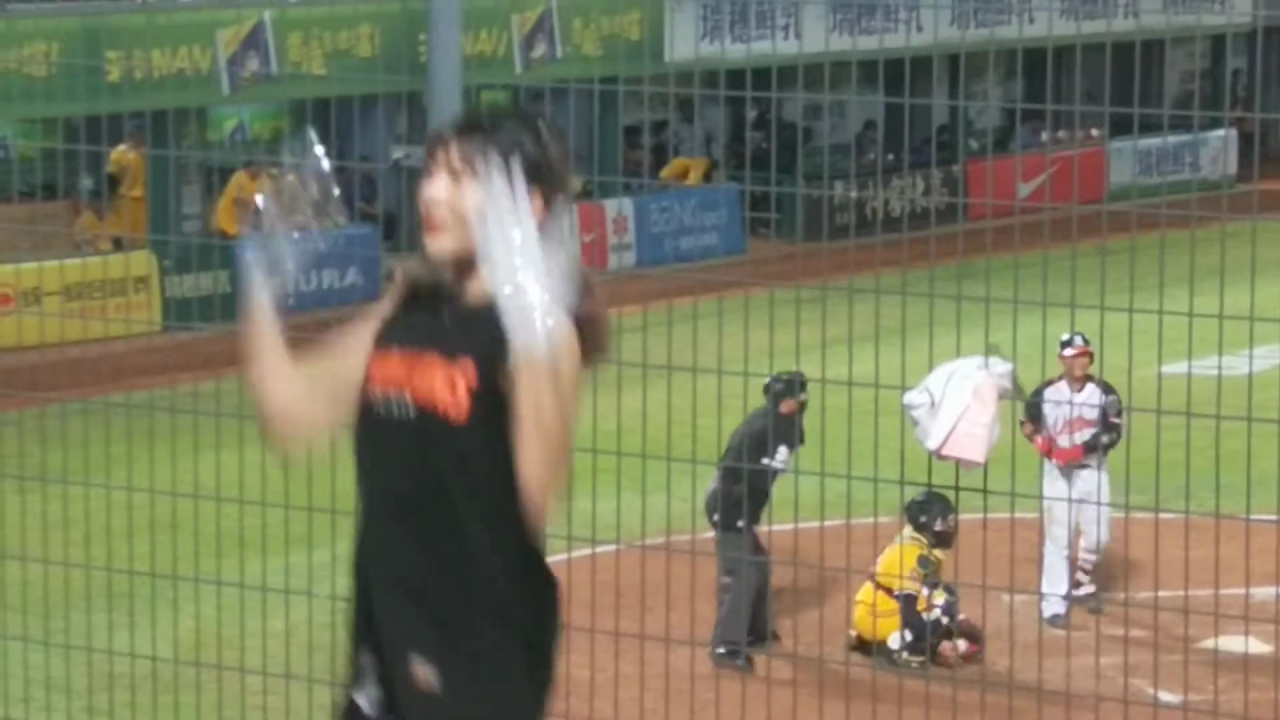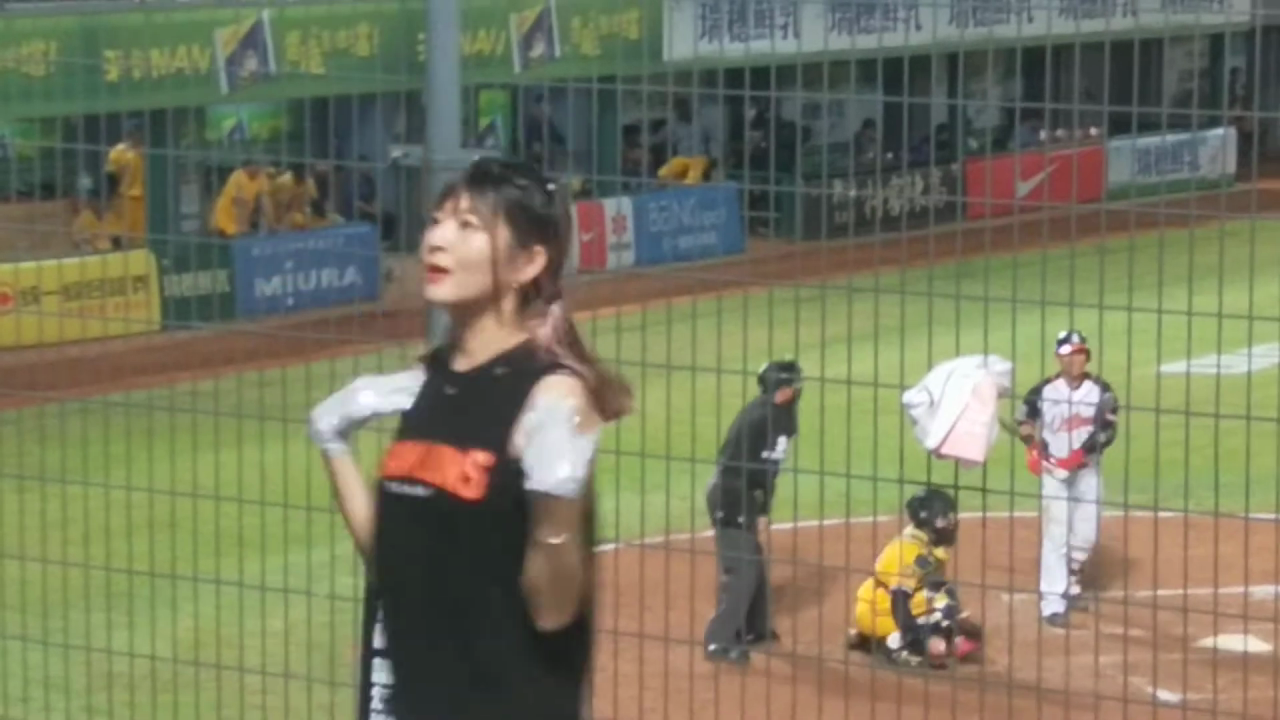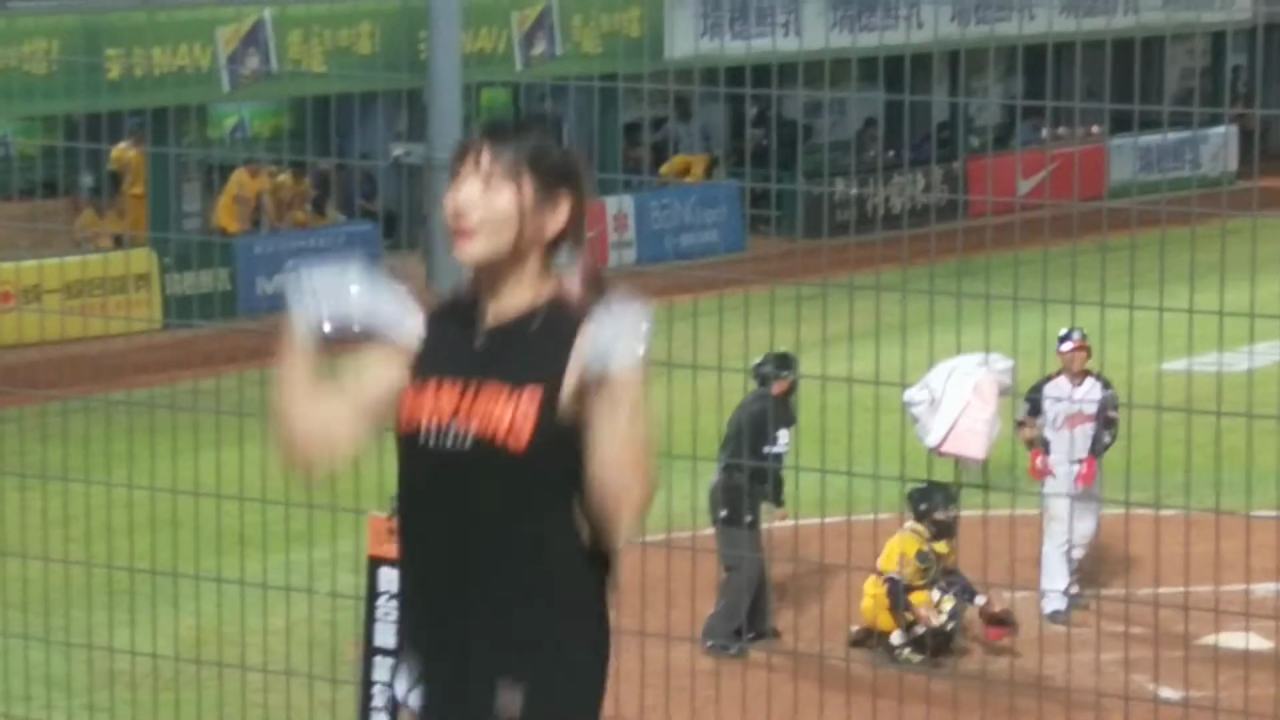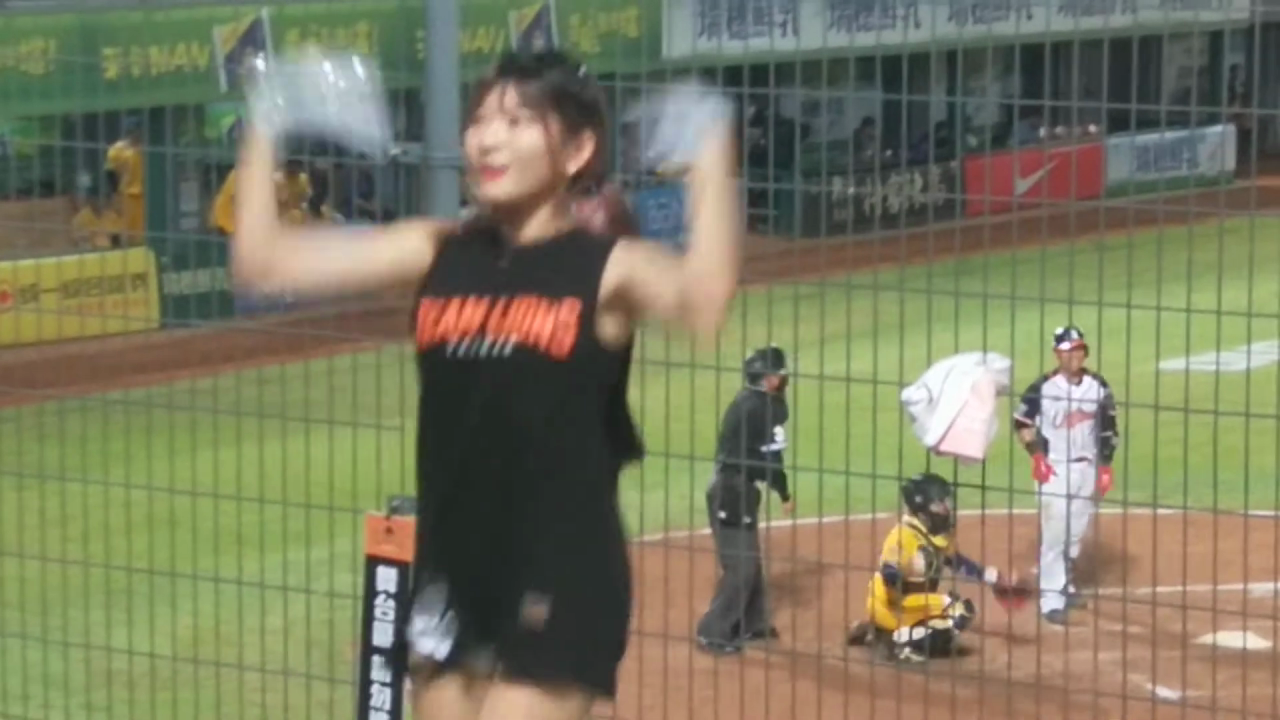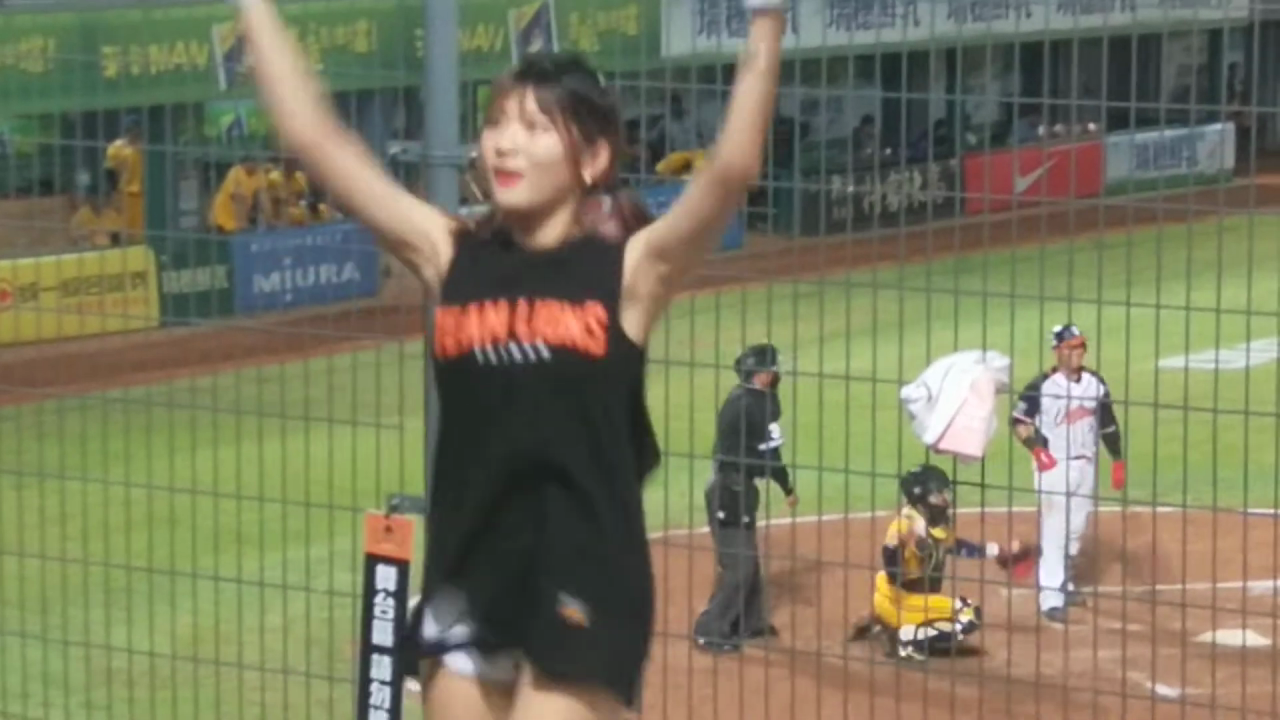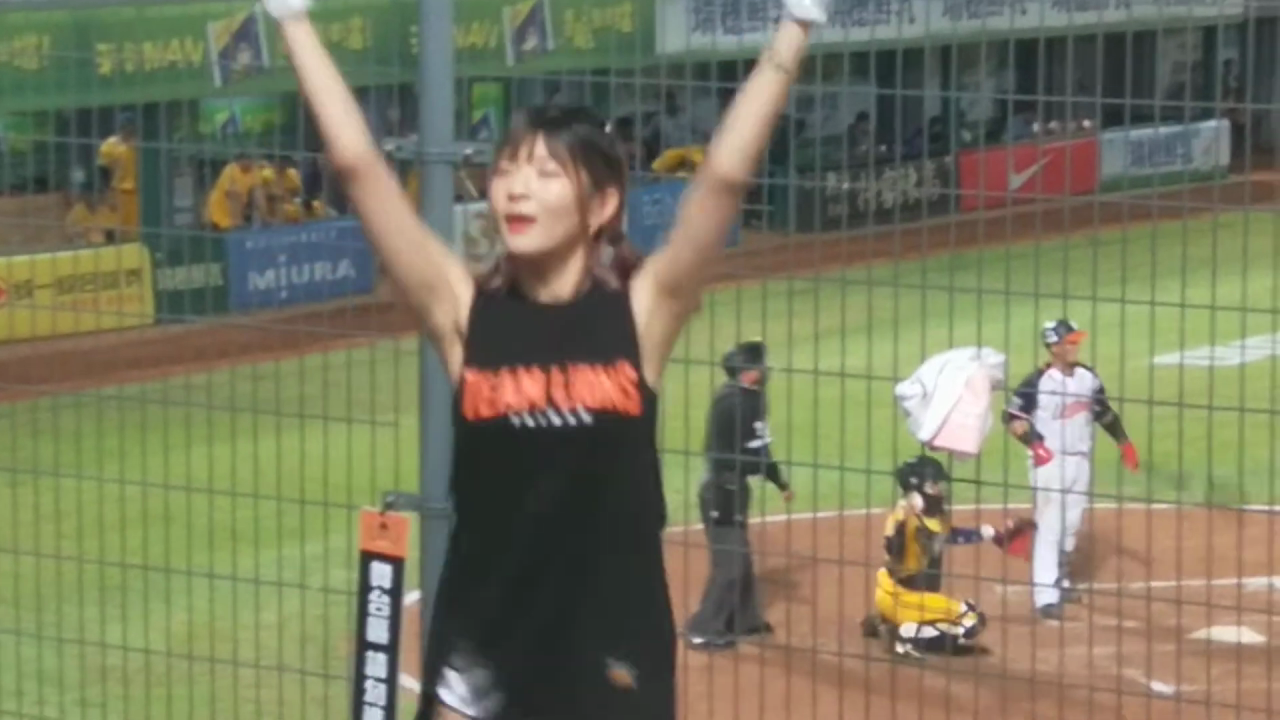
dt=0.1s
person 1, frame 1
left shoulder: (540, 332)
right shoulder: (405, 309)
left elbow: (540, 498)
right elbow: (287, 408)
left wrist: (537, 328)
right wrist: (261, 282)
left hip: (479, 643)
right hip: (392, 630)
person 1, frame 2
left shoulder: (551, 394)
right shoulder: (428, 381)
left elbow: (553, 610)
right elbow: (384, 544)
left wrist: (559, 494)
right wrist: (333, 441)
person 1, frame 3
left shoulder: (582, 345)
right shoulder: (429, 333)
left elbow: (621, 517)
right elbow: (312, 446)
left wrist: (619, 377)
right wrist: (304, 325)
left hip: (536, 652)
right hip: (436, 644)
person 1, frame 4
left shoulder: (610, 266)
right shoulder: (440, 253)
left elbow: (706, 306)
right elbow: (260, 264)
left wrist: (710, 154)
right wrist: (266, 121)
left hip: (563, 584)
right hip: (453, 578)
person 1, frame 5
left shoulder: (629, 269)
right shoulder: (449, 255)
left elbow: (732, 173)
right elbow: (311, 139)
left hip: (587, 584)
right hip: (469, 572)
person 1, frame 6
left shoulder: (642, 310)
right shoulder: (459, 308)
left elbow: (725, 175)
right elbow: (355, 163)
left hip: (613, 644)
right hip: (482, 641)
person 2, frame 1
left shoulder: (762, 418)
right shoulder: (779, 428)
right elbow: (763, 479)
right wrist: (753, 518)
left hip: (726, 496)
right hip: (732, 501)
left knee: (757, 565)
right knee: (741, 573)
left ankle: (755, 630)
right ankle: (727, 645)
person 2, frame 2
left shoulder: (758, 408)
right shoulder: (776, 418)
right elbow: (767, 470)
right wrist: (763, 509)
left hip: (726, 491)
right hip: (733, 496)
left knee: (753, 562)
right knee: (740, 569)
left ankle: (753, 627)
right ankle: (721, 640)
person 2, frame 3
left shoulder: (753, 402)
right shoulder: (773, 410)
right elbow: (773, 462)
right wrist: (779, 502)
left hip: (729, 487)
right hip: (738, 491)
left knee: (753, 561)
right knee: (744, 566)
left ankle: (755, 626)
right ankle: (718, 635)
person 2, frame 4
left shoulder: (745, 399)
right shoulder: (766, 407)
right elbow: (772, 459)
right wrist: (785, 495)
left hip: (727, 487)
right hip: (736, 491)
left knee: (749, 560)
right knee: (740, 565)
left ankle: (752, 624)
right ankle: (714, 632)
person 2, frame 5
left shoulder: (738, 397)
right shoulder: (758, 405)
right elbow: (769, 455)
right wrist: (788, 489)
left hip: (725, 485)
right hip: (734, 489)
left knee: (746, 558)
right knee: (737, 563)
left ankle: (750, 622)
right ankle: (710, 630)
person 2, frame 6
left shoulder: (727, 394)
right shoulder: (745, 403)
right elbow: (759, 454)
right wrist: (782, 484)
left hip: (719, 484)
right hip: (727, 488)
left knee: (738, 556)
right knee: (730, 562)
left ankle: (745, 619)
right ankle: (704, 630)
person 3, frame 1
left shoulder: (1105, 393)
right shoulder: (1046, 392)
left elbow: (1113, 434)
right elbow: (1028, 423)
left wrist: (1079, 451)
right wrist: (1039, 439)
left hip: (1092, 471)
right hip: (1057, 473)
left knee: (1097, 534)
right knee: (1057, 538)
left ankle: (1082, 585)
right ankle: (1054, 603)
person 3, frame 2
left shoulder: (1101, 390)
right shoulder: (1044, 390)
left elbow: (1108, 431)
right elbow: (1024, 423)
left wrist: (1079, 454)
right wrist: (1032, 448)
left hip: (1088, 470)
right hip: (1054, 472)
left knee: (1086, 533)
right knee: (1055, 537)
left ankle: (1070, 586)
right ankle: (1052, 602)
person 3, frame 3
left shoulder: (1102, 387)
right shoulder: (1044, 388)
left elbow: (1109, 429)
right elbow: (1025, 423)
left wrist: (1093, 462)
right wrist: (1035, 452)
left hip: (1088, 469)
right hip: (1055, 469)
left knee: (1083, 533)
right knee: (1056, 534)
left ankle: (1068, 584)
right ankle: (1053, 599)
person 3, frame 4
left shoulder: (1098, 386)
right shoulder: (1042, 387)
left elbow: (1109, 429)
right elbow: (1022, 424)
left wrist: (1105, 466)
right wrist: (1036, 456)
left hip: (1087, 467)
right hip: (1054, 469)
left knee: (1077, 532)
right knee: (1054, 534)
left ankle: (1065, 584)
right ankle: (1051, 598)
person 3, frame 5
left shoulder: (1095, 382)
right shoulder: (1042, 385)
left elbow: (1107, 422)
right elbow: (1018, 421)
left wrist: (1118, 460)
right wrist: (1036, 449)
left hip: (1085, 464)
right hip: (1053, 466)
left knee: (1075, 529)
right knee: (1053, 531)
left ankle: (1064, 583)
right ankle: (1050, 597)
person 3, frame 6
left shoulder: (1088, 377)
right shoulder: (1037, 381)
left elbow: (1103, 412)
right elbow: (1012, 418)
left wrist: (1124, 442)
right wrist: (1033, 444)
left hip: (1081, 460)
right hip: (1050, 462)
left knee: (1071, 526)
right knee: (1049, 527)
left ankle: (1060, 580)
right ankle: (1046, 594)
person 4, frame 1
left shoulder: (930, 547)
right shoulder: (913, 553)
left elbow: (936, 587)
right elbow: (908, 607)
left wrist: (959, 619)
right wrist: (940, 643)
left hip: (884, 608)
right hip: (874, 615)
right knee: (942, 599)
left ankle: (868, 639)
right ankle: (895, 648)
person 4, frame 2
left shoulder: (933, 546)
right shoulder: (912, 551)
left elbow: (939, 585)
right elbow: (899, 603)
left wrist: (961, 618)
right wrist: (927, 639)
left hip: (880, 607)
right hip: (875, 613)
right knee: (943, 603)
right ankle: (895, 647)
person 4, frame 3
left shoulder: (941, 539)
right shoulder: (908, 543)
left elbow: (952, 574)
right elbow: (894, 590)
left wrist: (983, 602)
right wrist: (917, 612)
right hip: (882, 605)
right knee: (951, 606)
left ankle: (876, 634)
right ankle: (898, 644)
person 4, frame 4
left shoulder: (939, 532)
right shoulder: (906, 535)
left elbow: (956, 561)
right elbow: (889, 574)
left wrist: (993, 576)
right wrist: (909, 568)
left hip: (912, 600)
right hip: (889, 604)
right knee: (960, 611)
left ankle: (876, 631)
right ankle: (900, 642)
person 4, frame 5
left shoulder: (939, 523)
right shoulder: (905, 525)
left elbow: (956, 546)
right elbow: (890, 563)
left wrist: (996, 551)
right wrist: (904, 541)
left hip: (917, 598)
right hip: (896, 601)
right knee: (967, 616)
left ankle: (884, 625)
right ankle: (904, 639)
person 4, frame 6
left shoulder: (935, 515)
right shoulder: (903, 516)
left elbow: (950, 535)
right elbow: (893, 550)
left wrist: (990, 533)
right wrist: (905, 519)
left hip: (918, 594)
right hip: (898, 596)
right knee: (971, 621)
left ankle: (885, 622)
right ankle: (904, 636)
